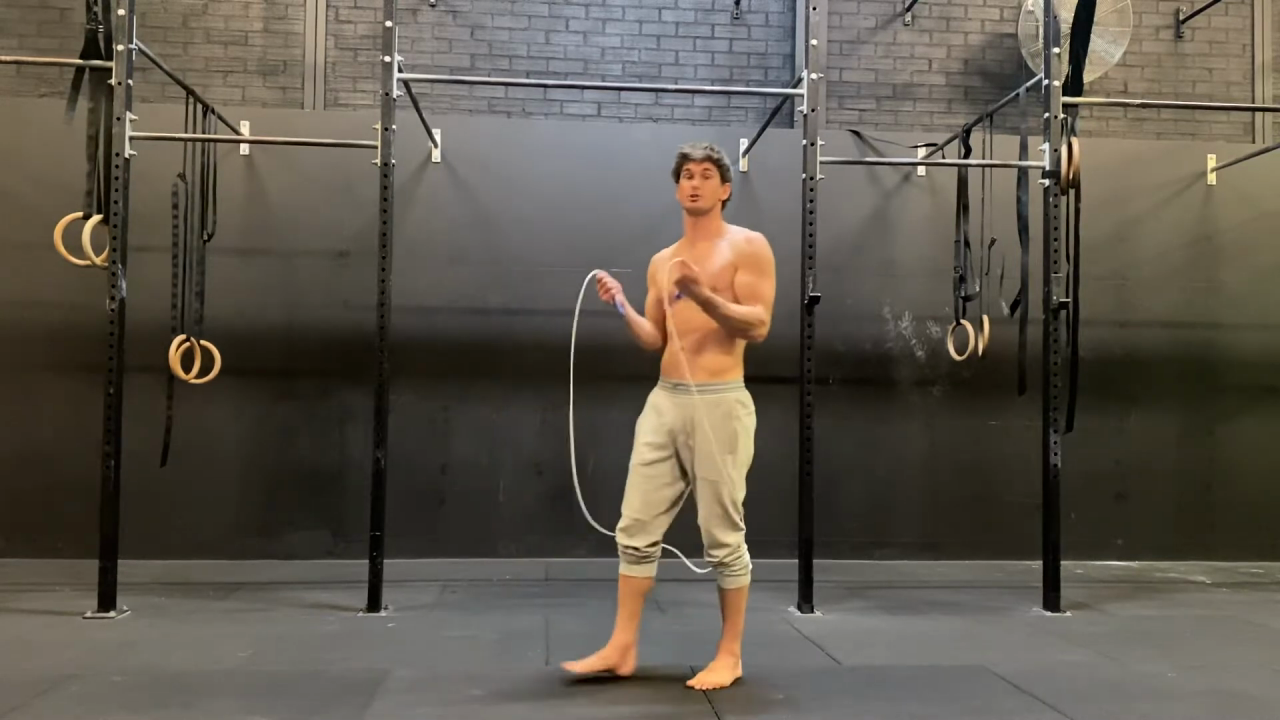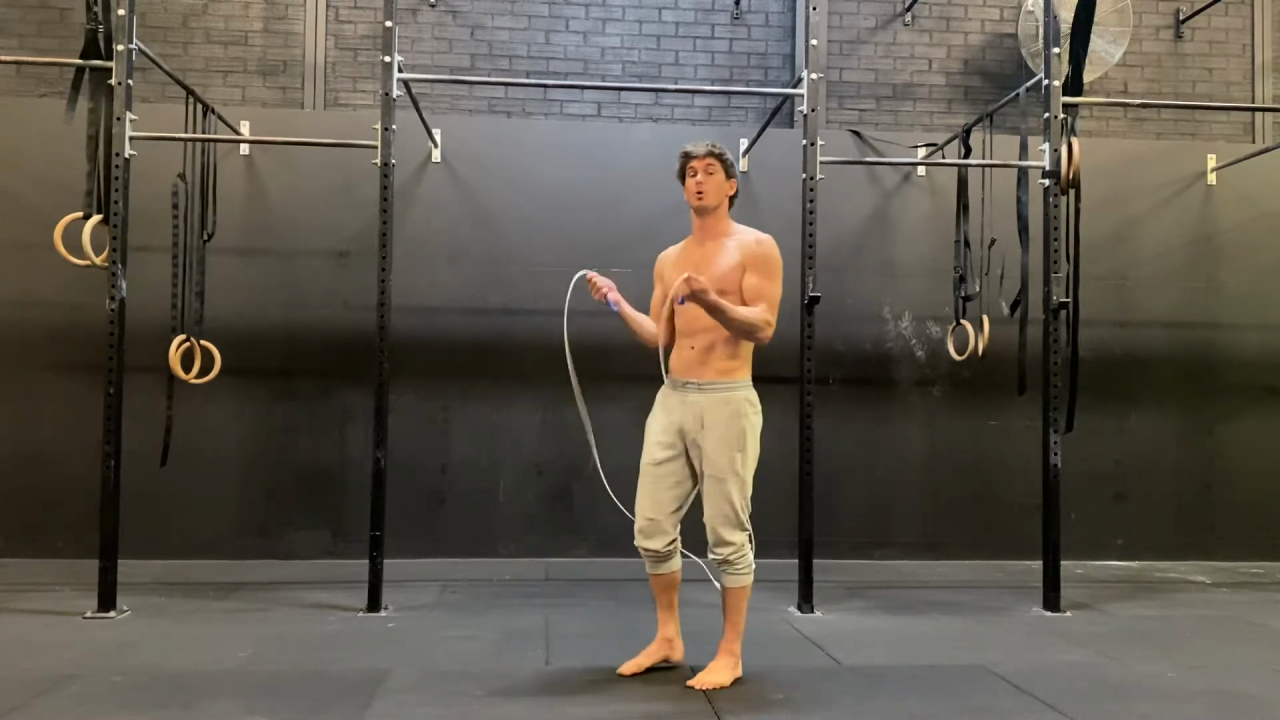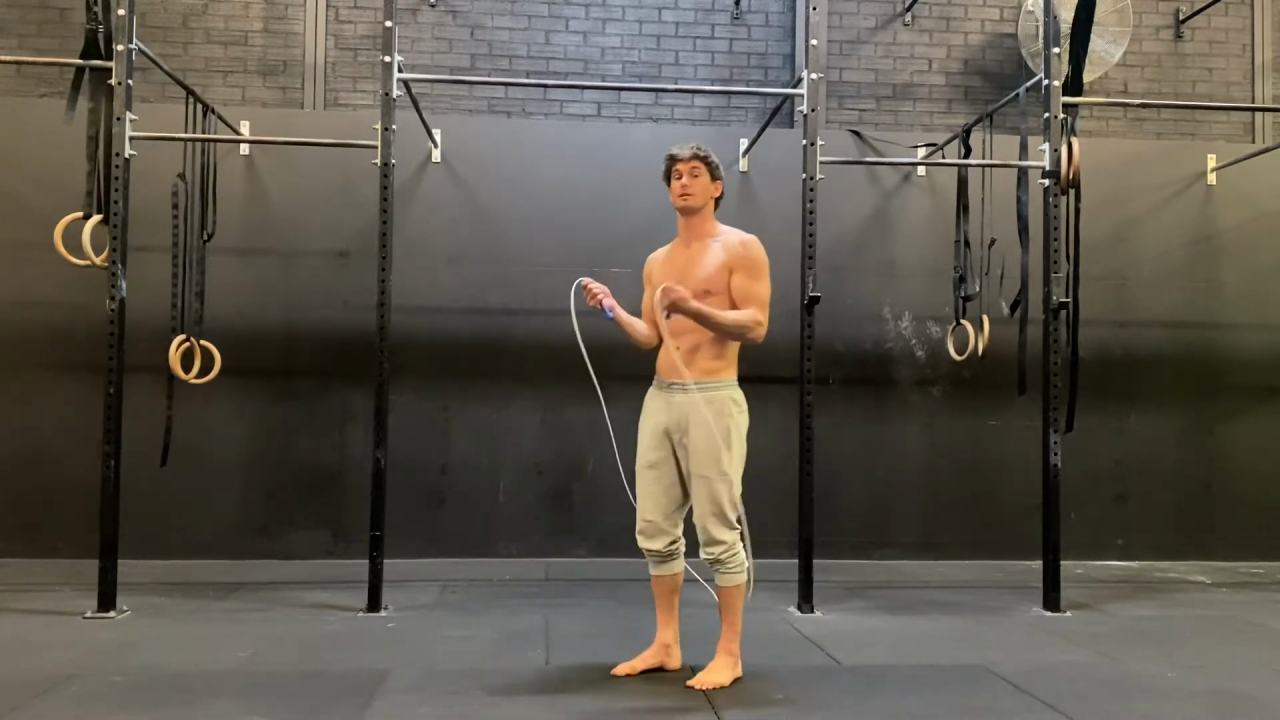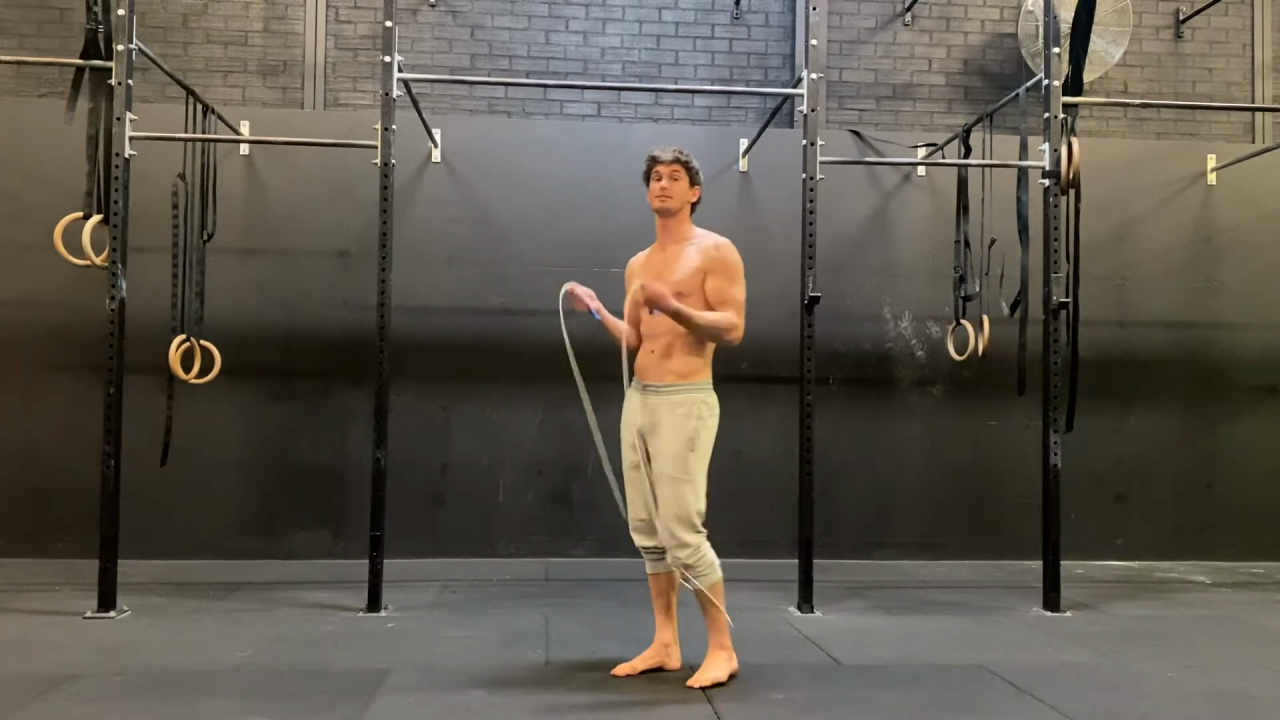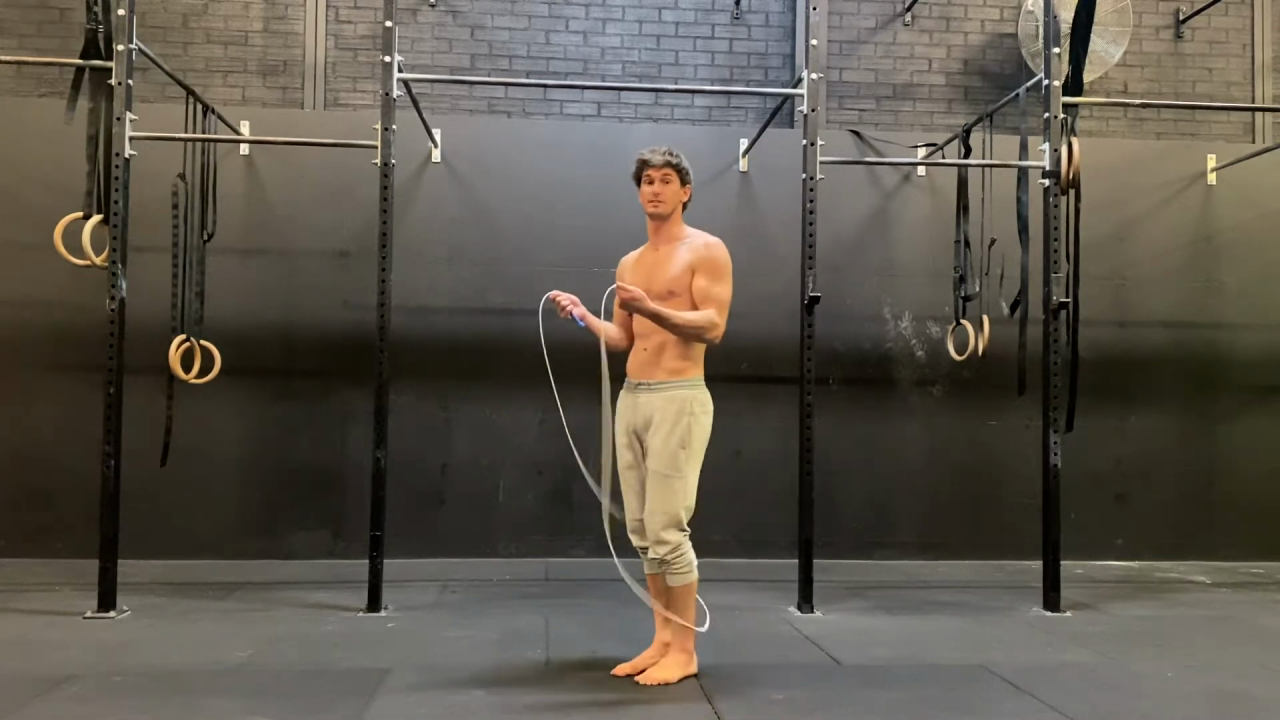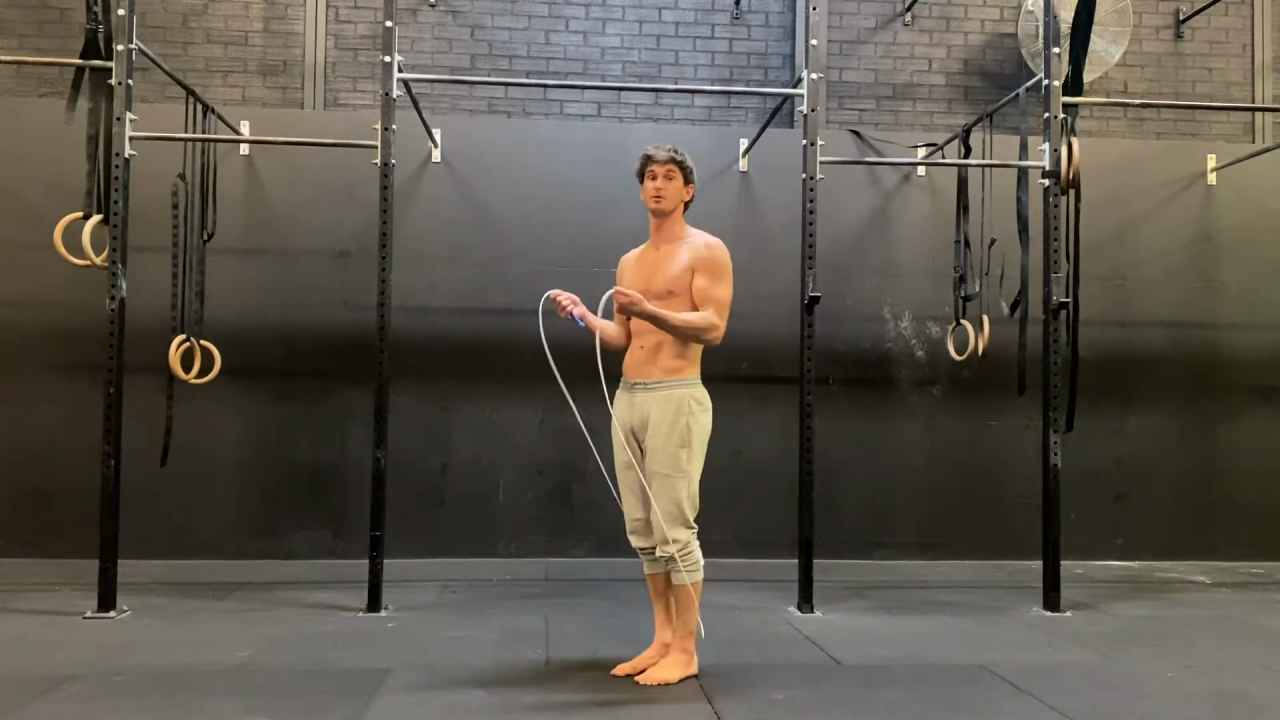
dt=0.3s
person 1, frame 1
left shoulder: (749, 247)
right shoulder: (661, 261)
left elbow: (757, 325)
right elbow: (653, 339)
left wrist: (702, 295)
right wrist: (620, 305)
left hip: (720, 403)
right hip: (663, 401)
left knee: (723, 536)
right knee: (636, 527)
left ankle: (729, 655)
right ankle: (621, 648)
person 1, frame 2
left shoulder: (756, 247)
right shoulder: (668, 259)
left elbow: (762, 327)
right elbow: (659, 336)
left wrist: (711, 300)
right wrist: (618, 304)
left hip: (727, 402)
right hip: (671, 399)
left knee: (727, 535)
right knee: (651, 528)
left ankle: (730, 654)
right ankle: (668, 636)
person 1, frame 3
left shoulder: (741, 248)
right shoulder: (656, 262)
left elbow: (756, 325)
left wrist: (695, 309)
right wrist: (613, 309)
left hip: (712, 400)
right hip: (659, 400)
left knee: (719, 533)
right knee: (656, 531)
left ankle: (729, 654)
right ankle: (666, 644)
person 1, frame 4
left shoulder: (715, 251)
right shoulder: (637, 264)
left elbow: (732, 327)
left wrist: (673, 308)
right wrist: (598, 312)
left hip: (686, 401)
right hip: (638, 400)
left knee: (682, 531)
right knee: (647, 530)
left ankle: (721, 648)
right ankle: (665, 643)
person 1, frame 5
left shoulder: (706, 250)
right shoulder: (629, 263)
left elbow: (712, 327)
left wrist: (650, 308)
right wrist: (584, 316)
left hip: (678, 399)
right hip: (631, 399)
left knee: (667, 529)
right knee: (642, 531)
left ankle: (684, 650)
right ankle: (662, 641)
person 1, frame 6
left shoulder: (707, 250)
right shoulder: (629, 261)
left elbow: (713, 327)
left wrist: (651, 311)
right wrist: (583, 315)
left hip: (677, 398)
right hip: (627, 399)
left knee: (675, 529)
right knee: (642, 531)
left ankle: (686, 651)
right ankle: (663, 641)
